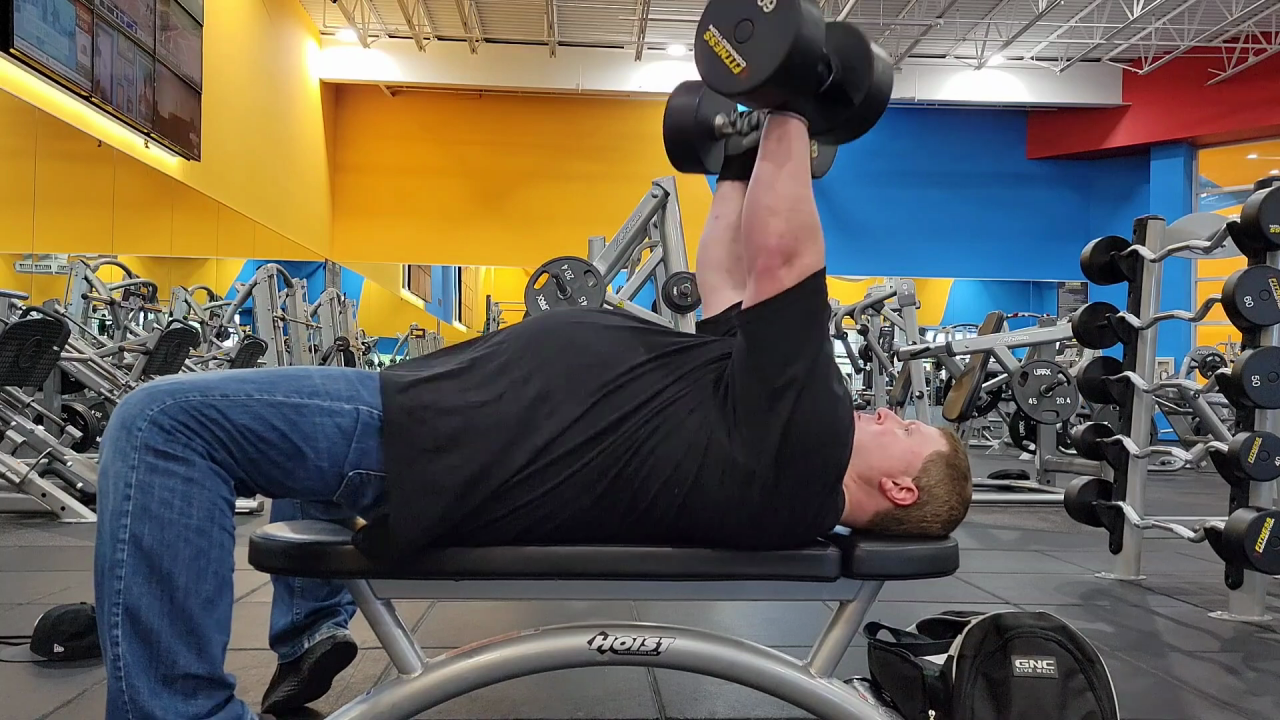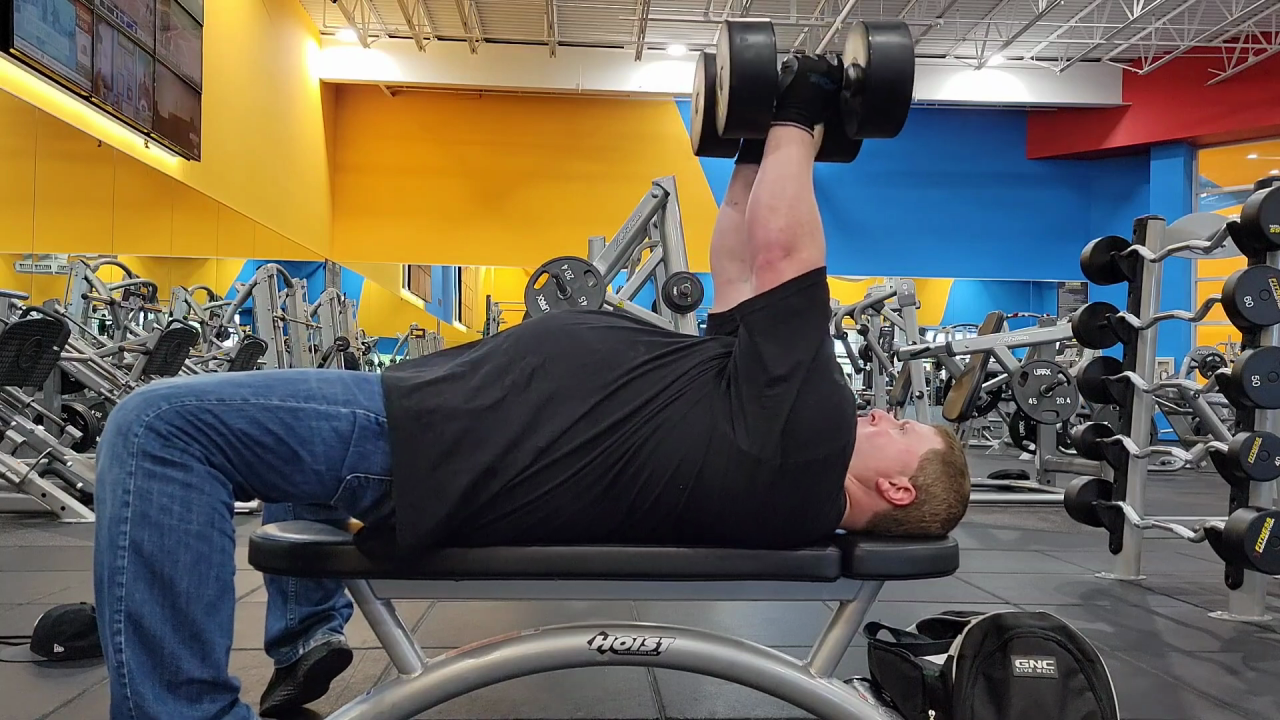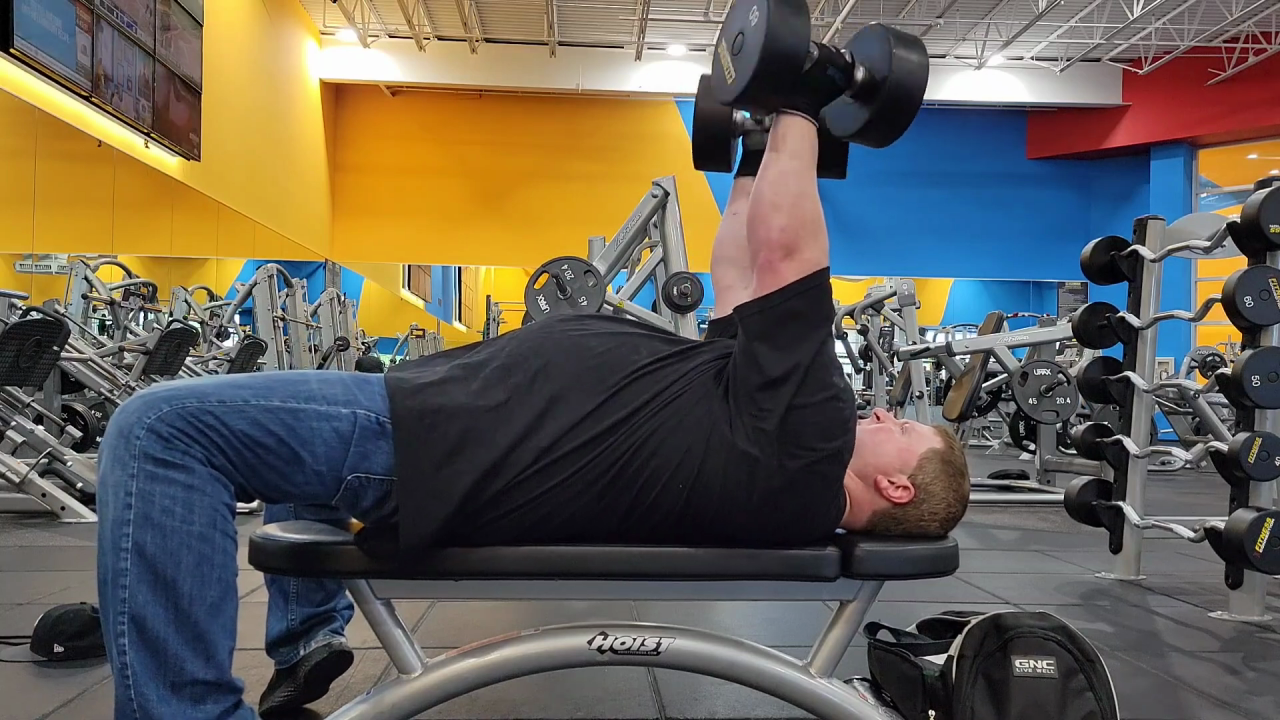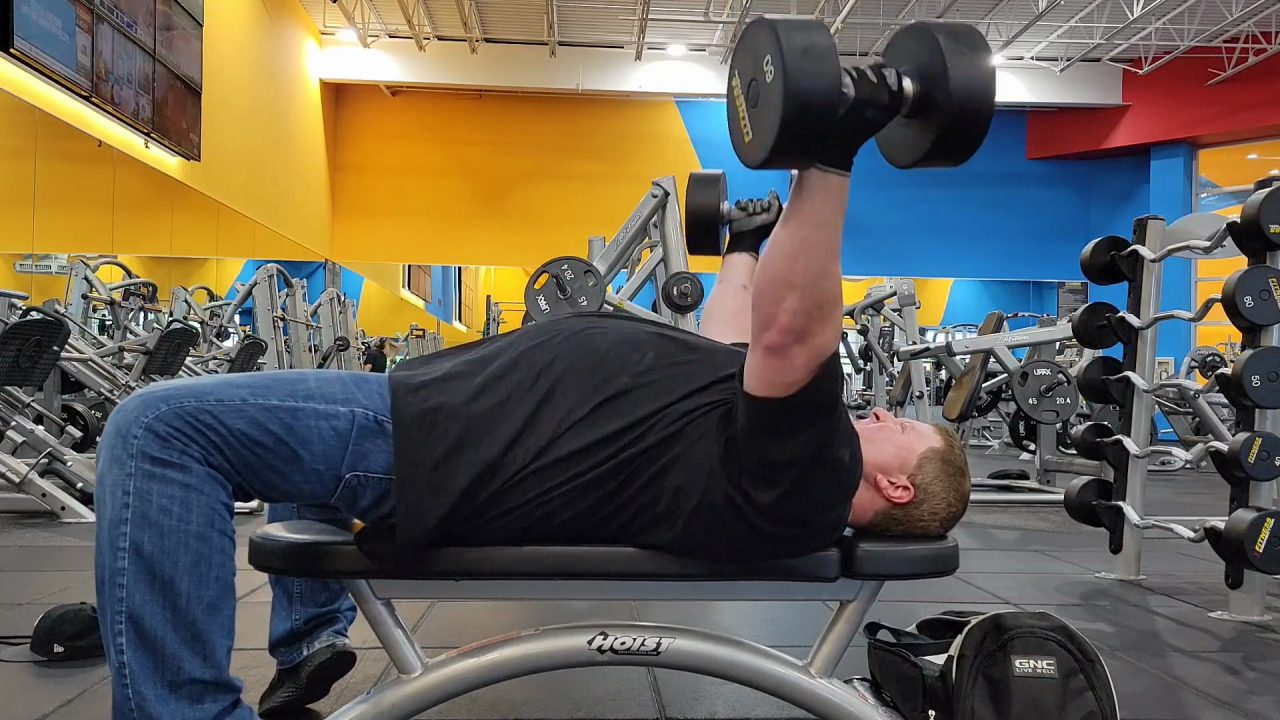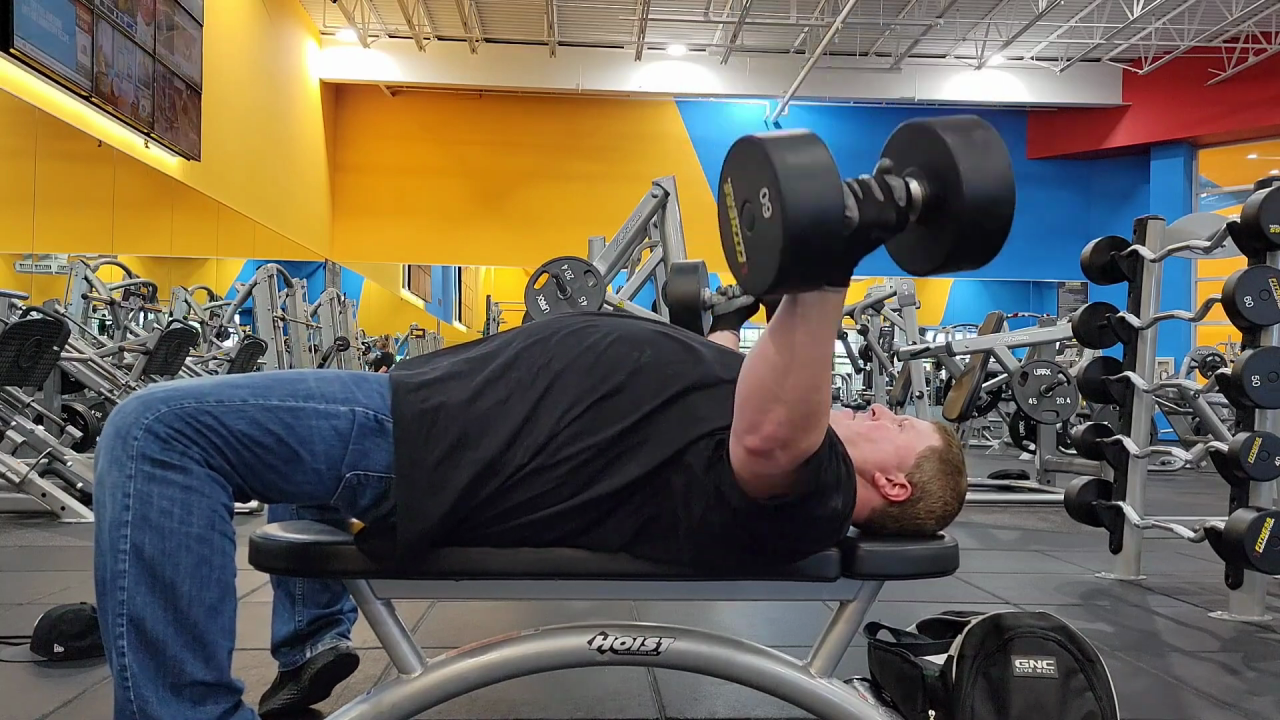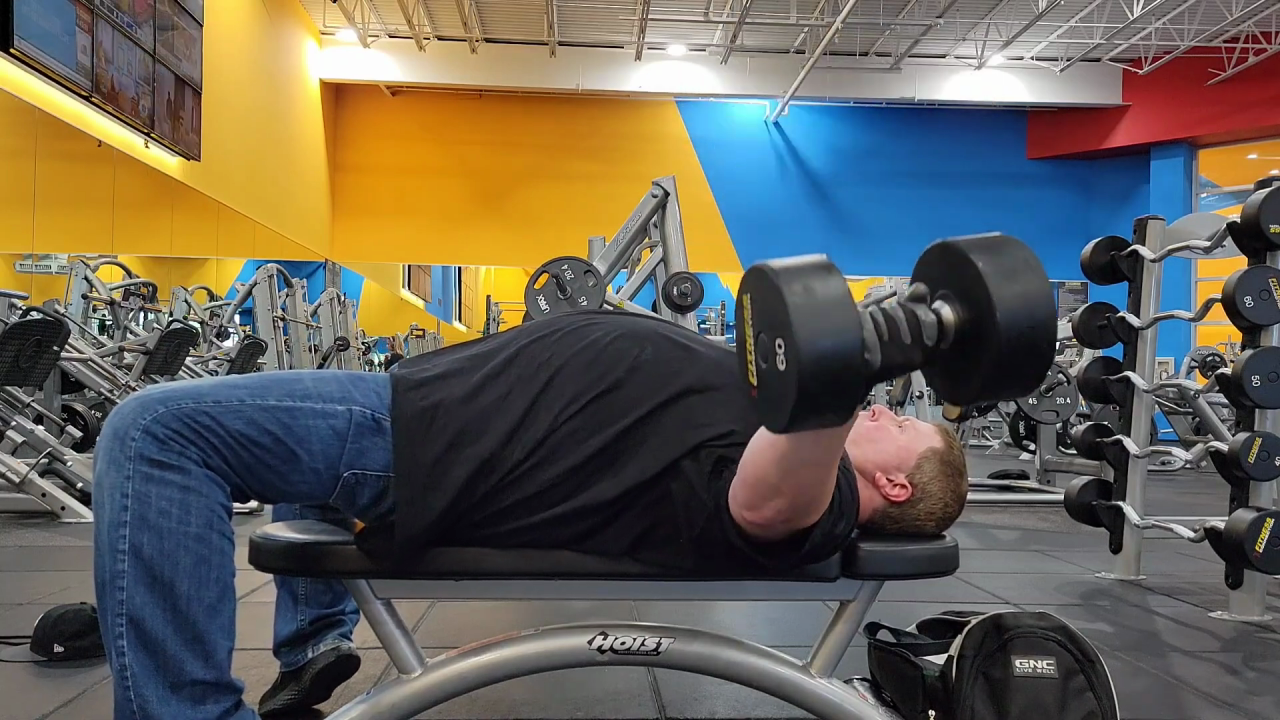
dt=0.7s
person 1, frame 1
left shoulder: (804, 448)
right shoulder: (781, 425)
left elbow: (778, 263)
right elbow: (727, 281)
left wrist: (792, 111)
right wrist: (738, 158)
left hip: (426, 450)
right hip: (456, 414)
left knee: (163, 422)
right ankle: (311, 638)
person 1, frame 2
left shoulder: (806, 443)
right shoulder: (777, 421)
left elbow: (780, 258)
right elbow: (741, 279)
left wrist: (794, 119)
right wrist: (753, 147)
left hip: (431, 450)
left knee: (160, 425)
right ankle: (306, 643)
person 1, frame 3
left shoulder: (805, 447)
right shoulder: (773, 421)
left elbow: (785, 259)
right elbow: (742, 284)
left wrist: (799, 108)
right wrist: (756, 158)
left hip: (430, 448)
right hip: (458, 410)
left knee: (163, 427)
right knee: (281, 409)
right ankle: (306, 645)
person 1, frame 4
left shoulder: (803, 480)
right shoulder: (803, 446)
left elbow: (789, 332)
right elbow: (729, 348)
left wrist: (828, 157)
right wrist: (744, 242)
left knee: (160, 425)
right knee: (290, 408)
right ankle: (308, 649)
person 1, frame 5
left shoulder: (810, 490)
right shoulder: (805, 438)
left elbow: (766, 432)
right elbow: (722, 393)
left wrist: (826, 264)
right wrist: (722, 316)
left knee: (159, 432)
right knee: (295, 390)
right ankle: (309, 647)
person 1, frame 6
left shoulder: (813, 492)
right shoulder: (778, 423)
left elbow: (766, 501)
left knee: (157, 430)
right knee: (293, 409)
right ankle: (314, 647)
